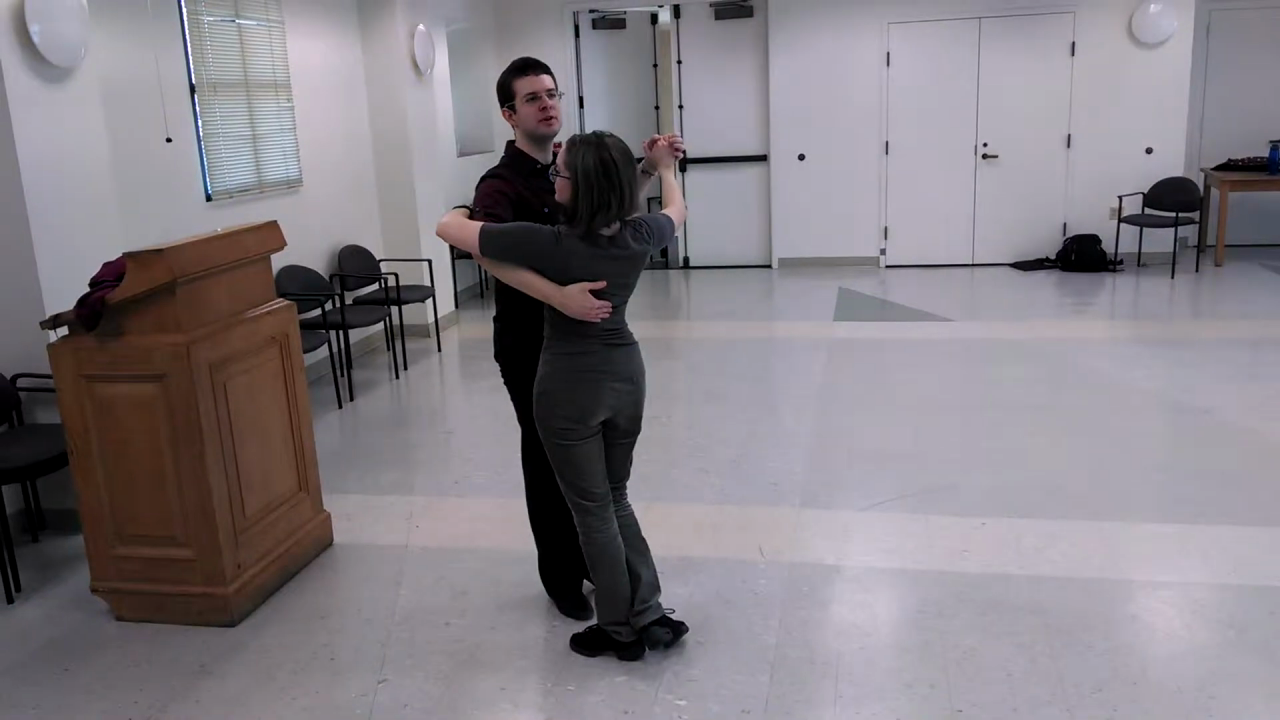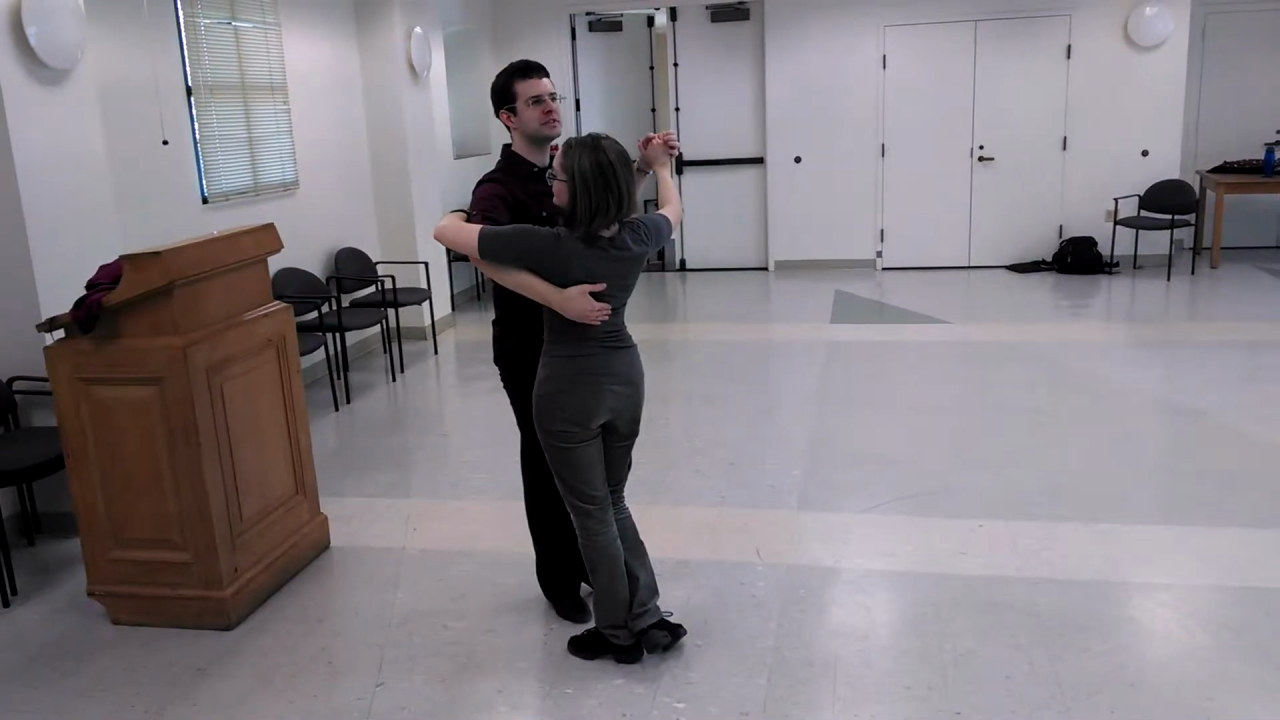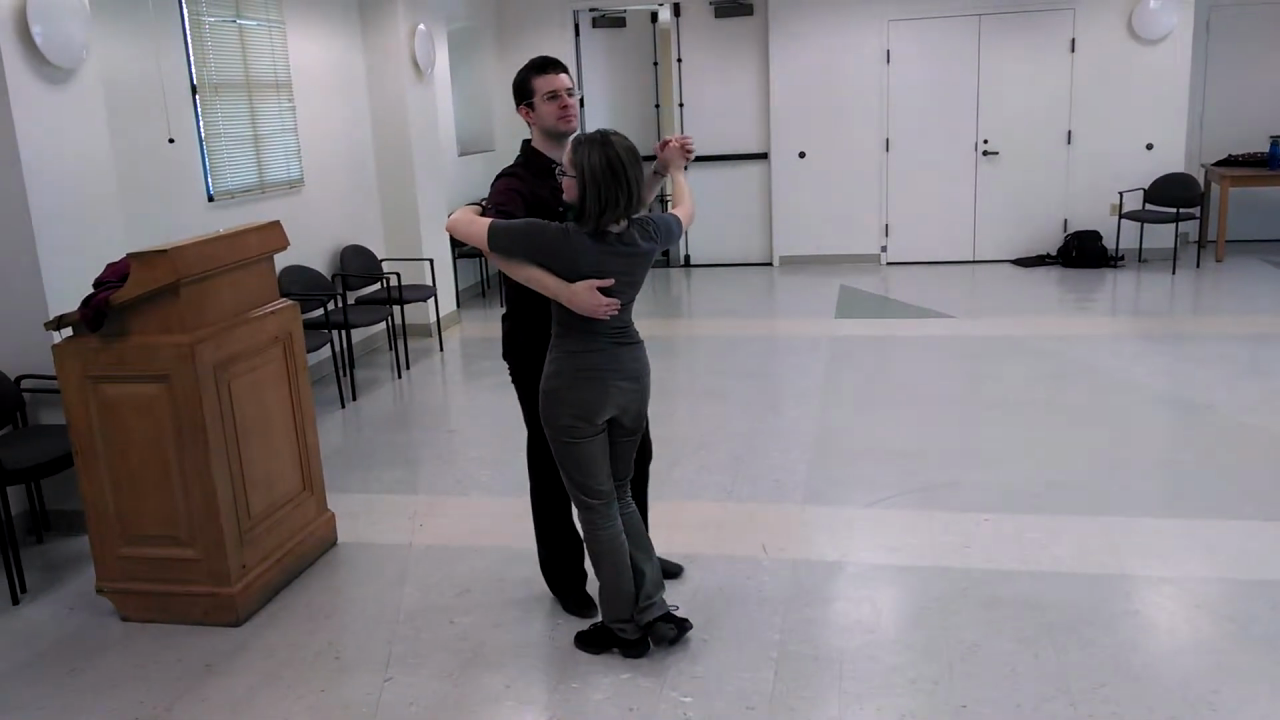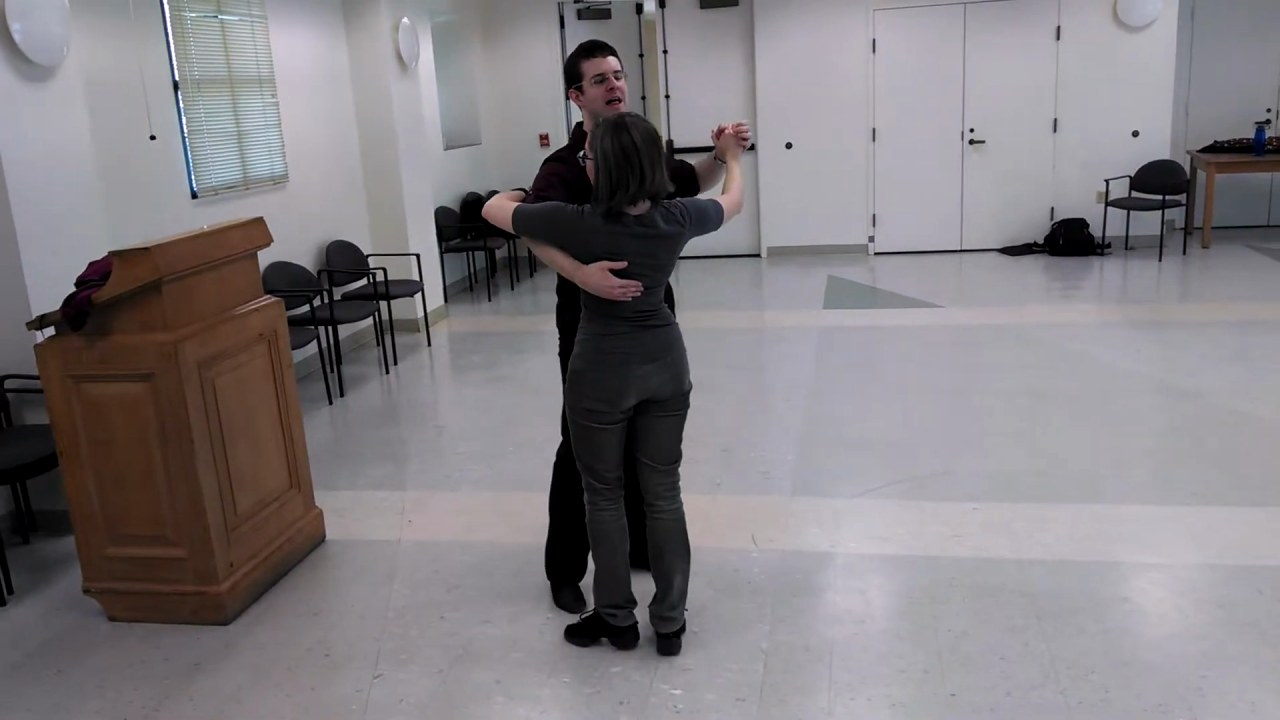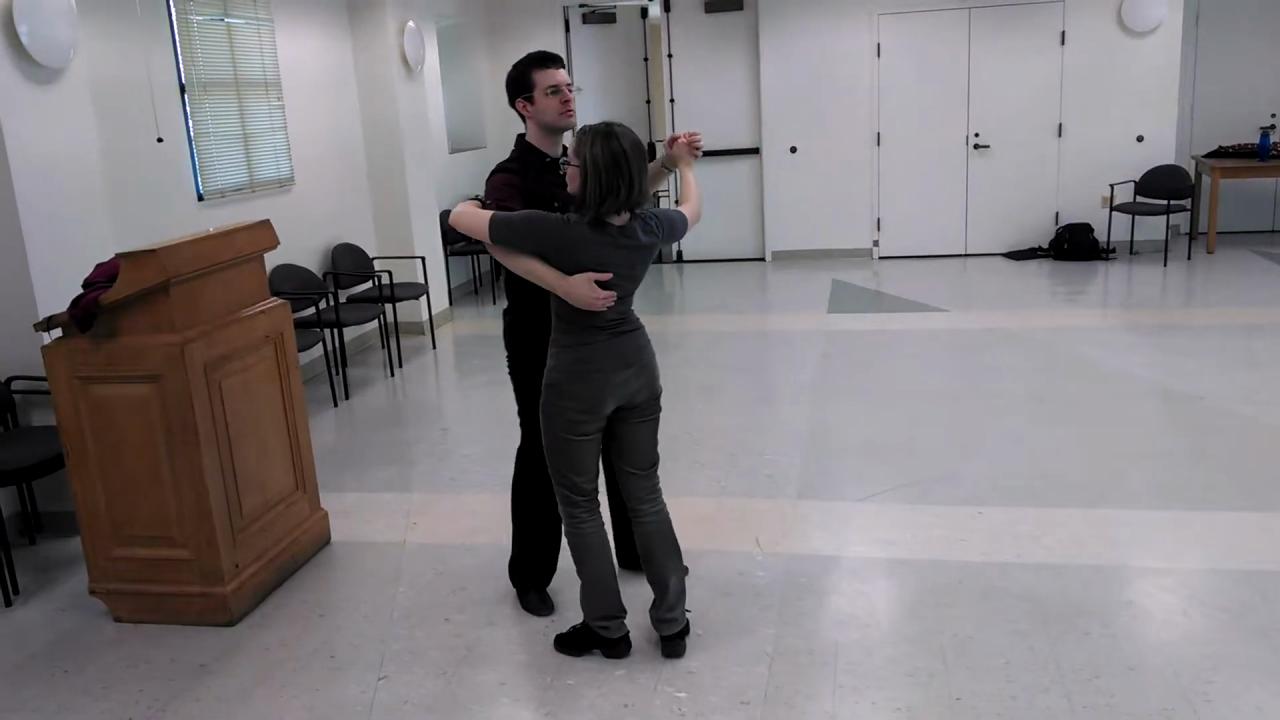
dt=1s
person 1, frame 1
right shoulder: (501, 185)
left wrist: (649, 168)
right wrist: (558, 296)
right hip: (530, 348)
right knee: (548, 460)
left ankle: (590, 557)
right ankle: (560, 575)
person 1, frame 2
right shoulder: (498, 189)
right elbow: (489, 257)
right wrist: (558, 299)
right hip: (530, 352)
right knee: (547, 465)
left ankle: (589, 560)
right ankle: (558, 578)
person 1, frame 3
right shoulder: (516, 185)
right elbow: (502, 250)
left wrist: (661, 171)
right wrist: (566, 293)
right hip: (541, 351)
left knee: (633, 447)
right knee: (554, 464)
right ankle: (565, 575)
person 1, frame 4
right shoulder: (564, 167)
left elbow: (691, 183)
left wrist: (722, 154)
right wrist: (580, 275)
right knee: (583, 449)
left ankle: (639, 543)
right ankle: (564, 569)
person 1, frame 5
right shoulder: (511, 178)
right elbow: (501, 240)
left wrist: (669, 162)
right wrist: (563, 286)
right hip: (540, 343)
right knee: (543, 456)
left ankle: (636, 548)
right ankle: (530, 573)
person 2, frame 1
left shoulder: (549, 244)
right shoulder: (639, 235)
left elbow: (447, 229)
right elbow: (676, 211)
left wrist: (465, 208)
right wrist: (666, 167)
left hip: (569, 385)
right hip: (626, 375)
left knee: (592, 510)
right knee: (616, 499)
left ankle: (620, 630)
right ankle: (650, 615)
person 2, frame 2
left shoulder: (548, 247)
right shoulder: (637, 237)
left elbow: (446, 233)
right elbow: (673, 211)
left wrist: (462, 212)
right wrist: (661, 165)
left hip: (568, 388)
right hip: (625, 378)
left knee: (591, 513)
right knee: (613, 501)
left ankle: (618, 633)
right ankle: (647, 618)
person 2, frame 3
left shoulder: (558, 241)
right shoulder: (647, 233)
left elbow: (458, 225)
right elbow: (685, 212)
left wrist: (474, 207)
right wrist: (676, 169)
left hip: (575, 383)
right hip: (631, 372)
left knee: (596, 507)
right knee: (619, 496)
left ankle: (624, 627)
right ankle: (653, 610)
person 2, frame 4
left shoulder: (577, 224)
right shoulder: (677, 218)
left elbow: (493, 210)
right elbow: (732, 202)
left wrist: (519, 193)
right wrist: (732, 157)
left hip: (602, 370)
right hip: (664, 362)
left knee: (604, 493)
right knee: (663, 492)
left ankle: (616, 616)
right ankle: (670, 622)
person 2, frame 5
left shoulder: (559, 233)
right shoulder: (650, 228)
left elbow: (460, 218)
right elbow: (691, 211)
left wrist: (477, 201)
right wrist: (685, 164)
left hip: (578, 380)
right hip: (637, 369)
left knee: (579, 505)
right knee: (645, 496)
left ankle: (607, 627)
right ankle: (671, 622)
